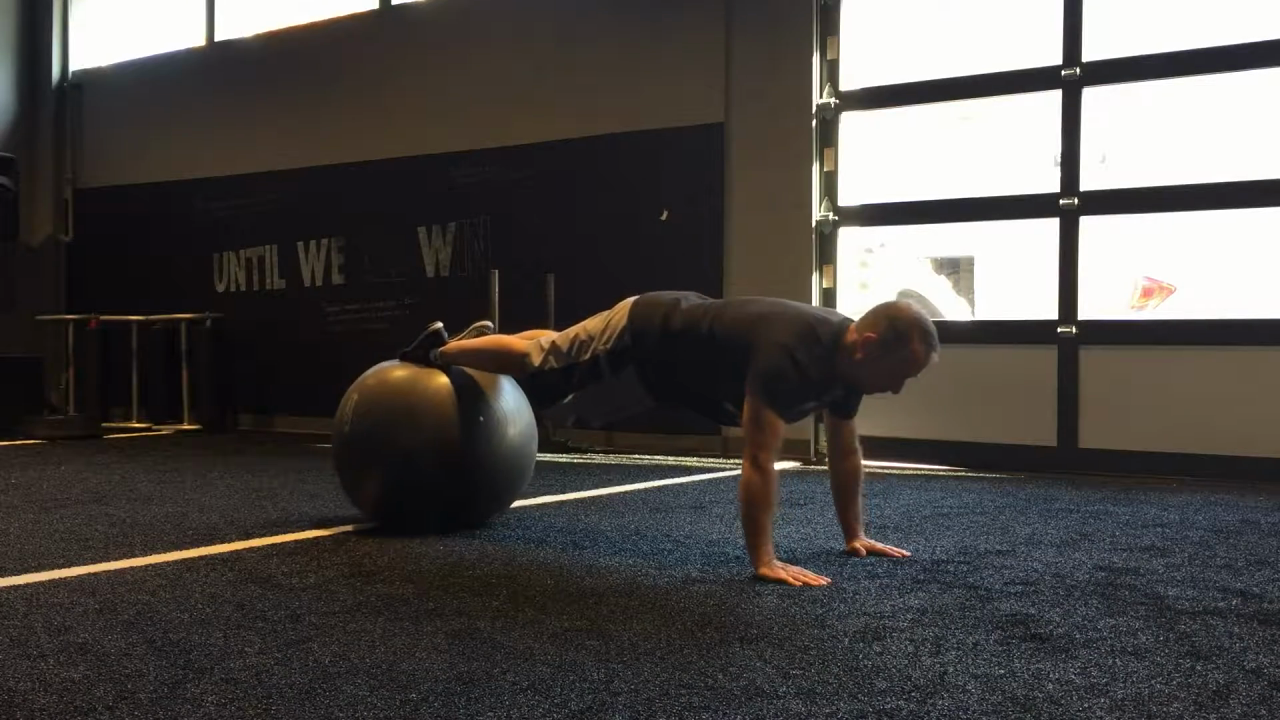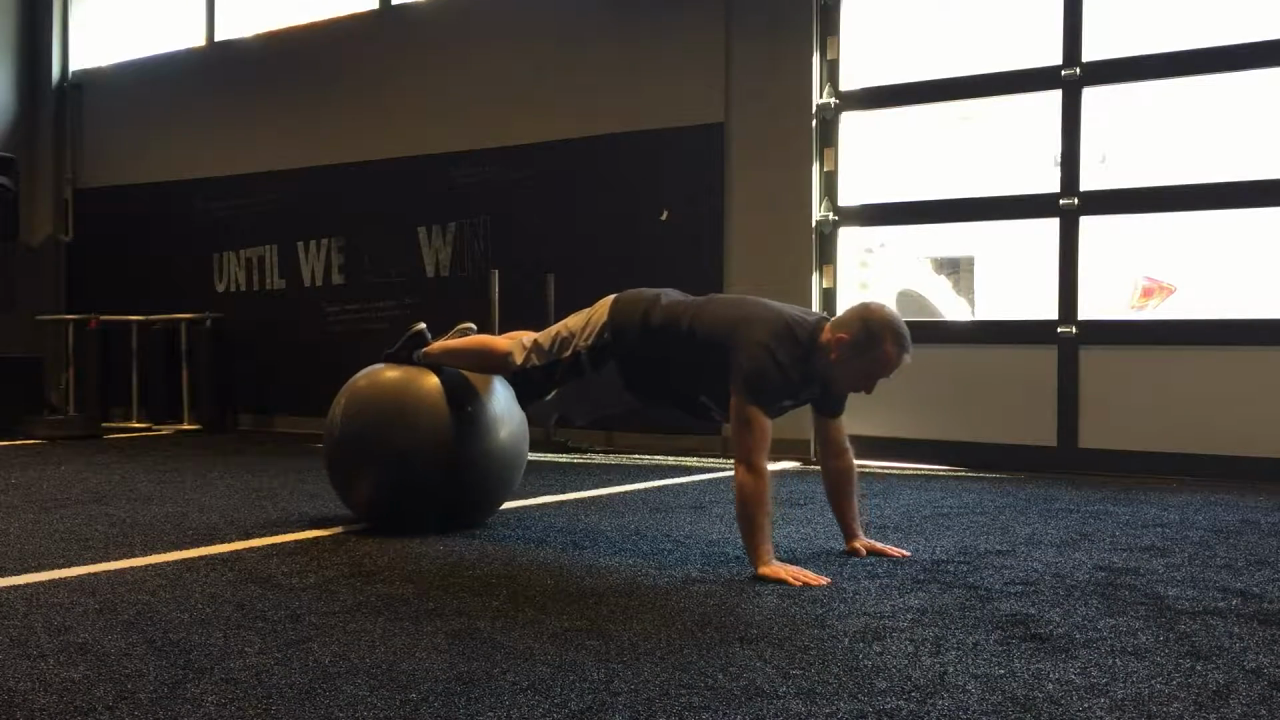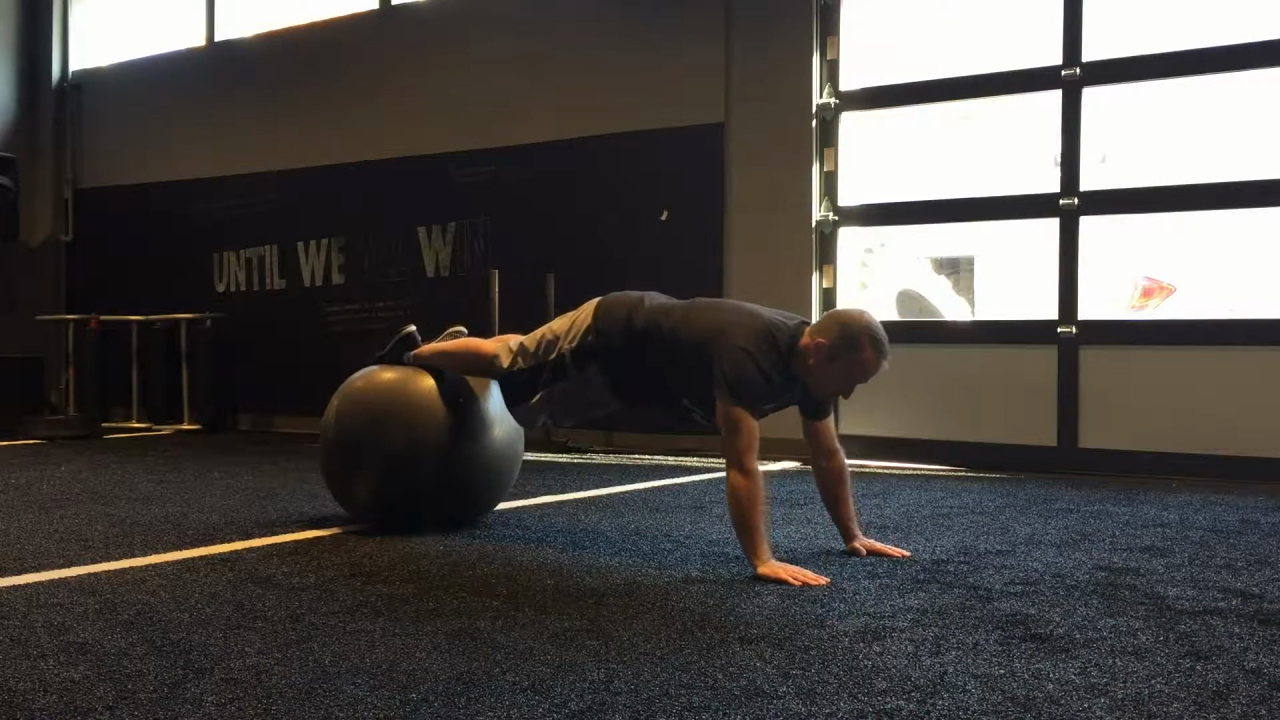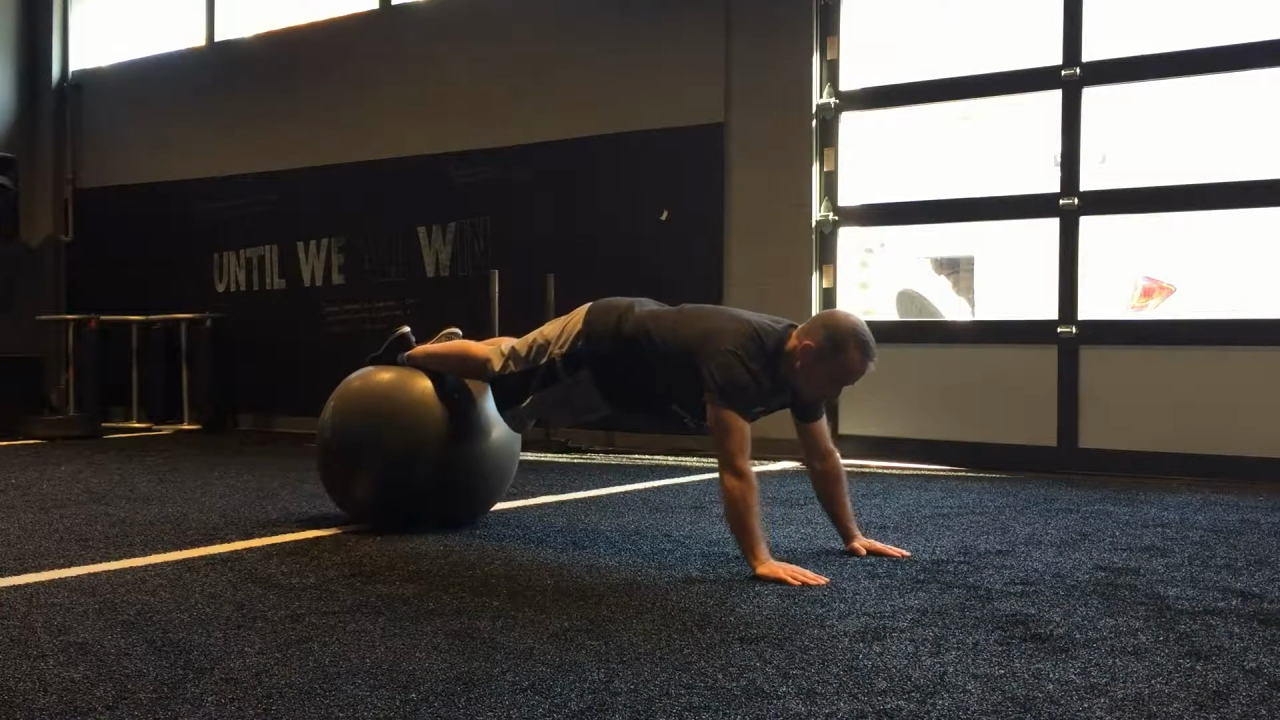
dt=0.4s
person 1, frame 1
left shoulder: (848, 358)
right shoulder: (793, 351)
left elbow: (844, 452)
right elbow: (759, 460)
left wrist: (855, 535)
right wrist: (764, 561)
left hip: (681, 324)
right hip: (641, 338)
left knee: (554, 348)
right knee: (536, 363)
left ankle: (480, 336)
right ankle: (440, 347)
person 1, frame 2
left shoulder: (826, 358)
right shoulder: (770, 349)
left elbow: (835, 453)
right elbow: (751, 462)
left wrist: (854, 535)
right wrist: (764, 561)
left hip: (662, 322)
right hip: (622, 336)
left knee: (536, 351)
right knee: (521, 363)
left ankle: (467, 336)
right ankle: (425, 348)
person 1, frame 3
left shoulder: (813, 358)
right shoulder: (750, 353)
left elbow: (827, 455)
right elbow: (742, 464)
left wrist: (853, 535)
right wrist: (761, 560)
left hip: (646, 324)
right hip: (605, 339)
left knee: (515, 358)
right knee: (507, 366)
left ankle: (455, 340)
right ankle: (413, 351)
person 1, frame 4
left shoulder: (802, 364)
right shoulder: (737, 358)
left elbow: (822, 456)
right elbow: (735, 466)
left wrist: (852, 535)
right wrist: (760, 560)
left hip: (638, 327)
right hip: (596, 345)
left knee: (511, 358)
right knee: (501, 370)
left ankle: (451, 341)
right ankle: (409, 351)
